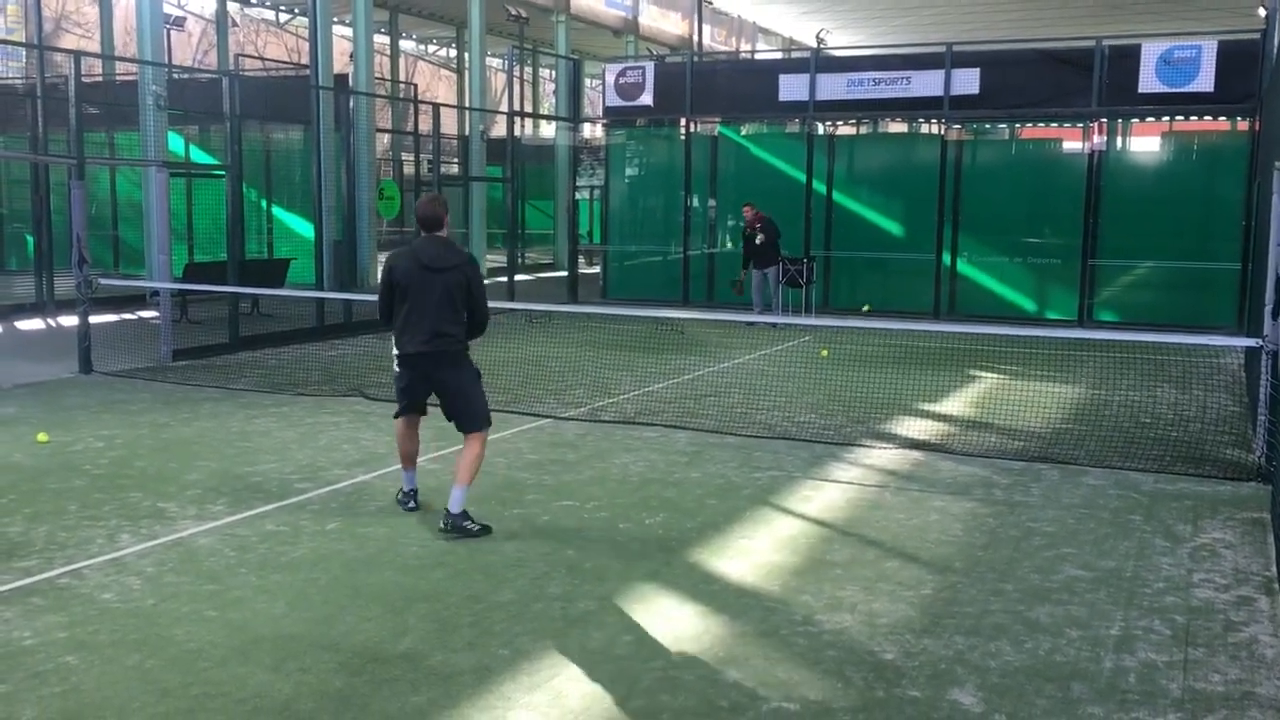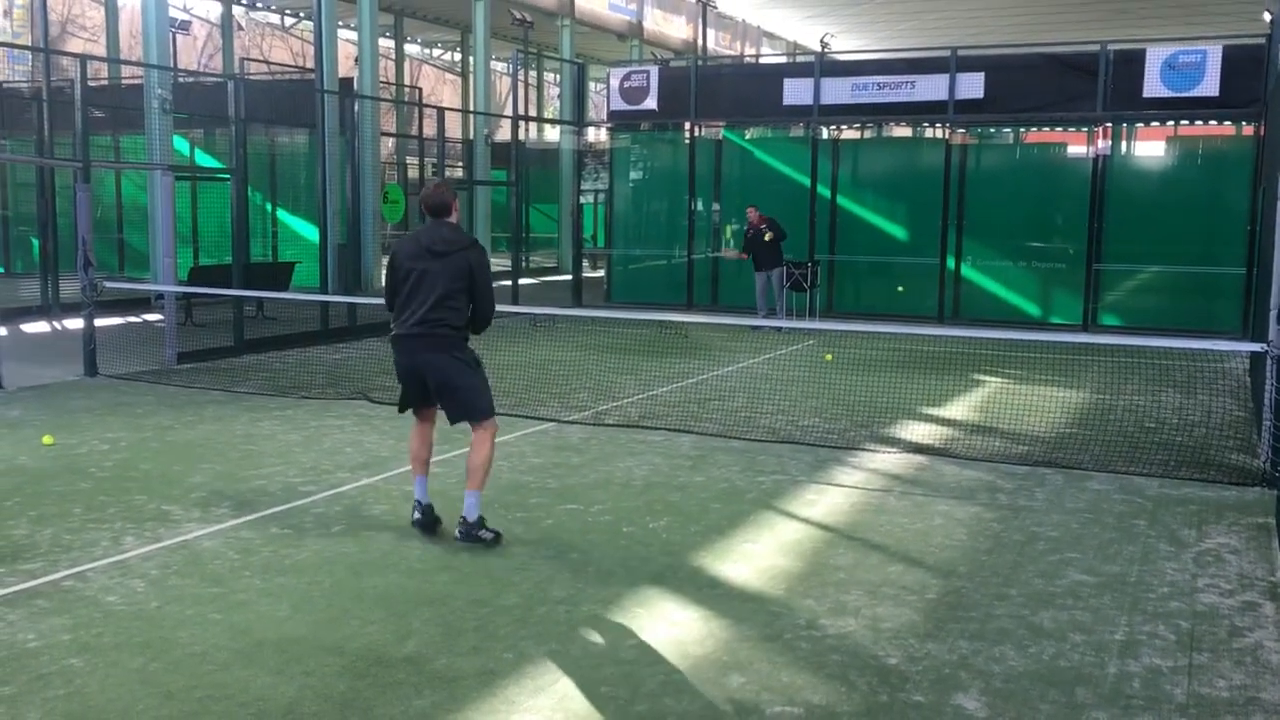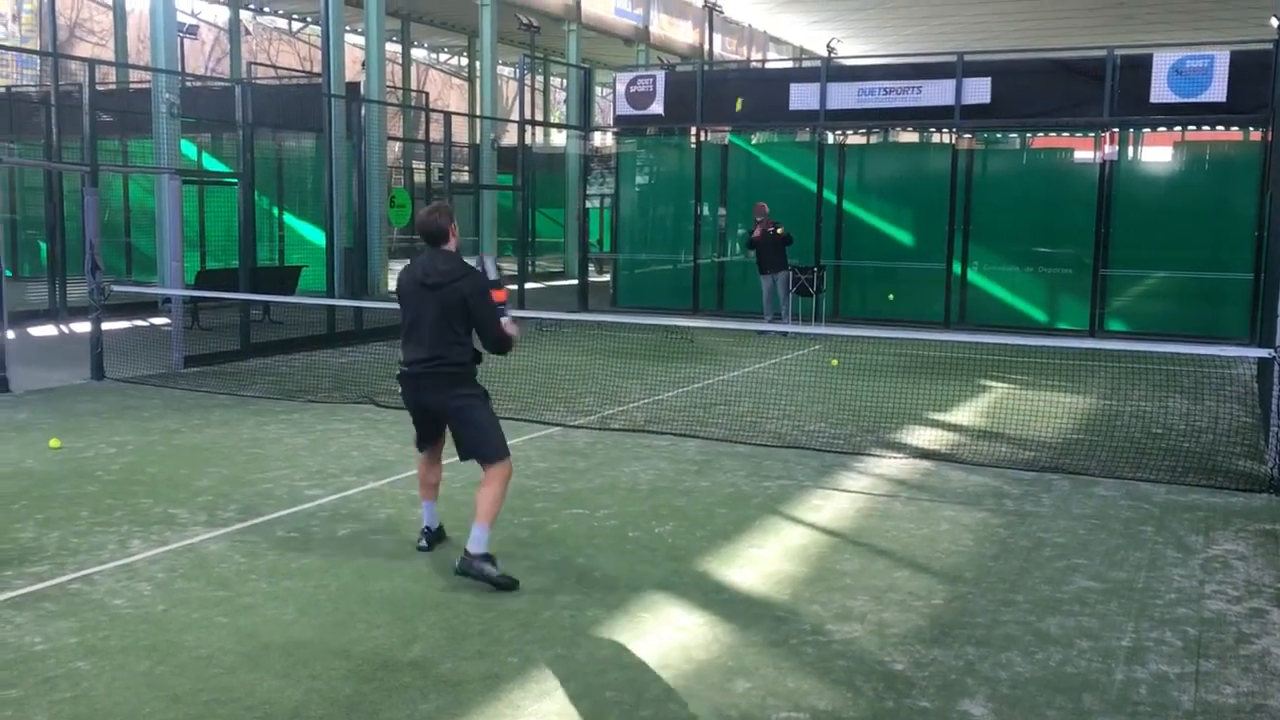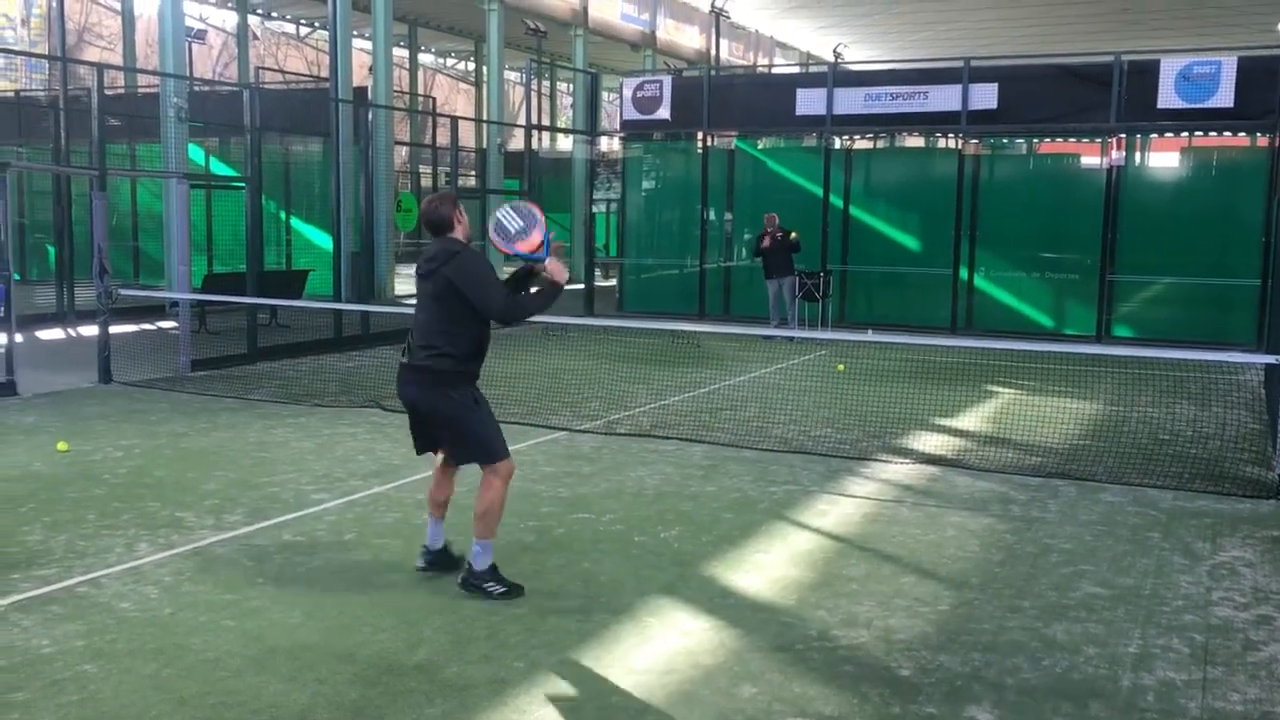
dt=0.2s
person 1, frame 1
left shoulder: (397, 260)
right shoulder: (465, 263)
left elbow: (384, 314)
right elbow: (479, 320)
left hip: (411, 360)
right hip: (452, 360)
left knee: (407, 419)
right knee: (476, 435)
left ankle: (409, 490)
right ankle: (455, 512)
person 1, frame 2
left shoulder: (402, 247)
right shoulder: (471, 251)
left elbow: (390, 299)
right elbow: (483, 314)
left hip: (406, 347)
right hip: (446, 349)
left knee: (423, 418)
right knee: (485, 428)
left ankle: (422, 505)
right ankle: (471, 518)
person 1, frame 3
left shoulder: (407, 277)
right shoulder: (470, 279)
right elbow: (493, 342)
right wrist: (507, 335)
left hip: (414, 383)
right hip: (454, 385)
left knee: (430, 450)
right knee: (499, 467)
left ankle: (430, 528)
right ankle: (476, 556)
person 1, frame 4
left shoulder: (440, 262)
right shoulder: (465, 259)
left elbow: (496, 296)
right elbow: (505, 312)
left wrist: (532, 271)
right wrist: (552, 286)
left hip: (416, 381)
right hip: (448, 384)
left knee: (449, 460)
right knee: (498, 468)
left ankle: (434, 547)
right ankle: (481, 568)
